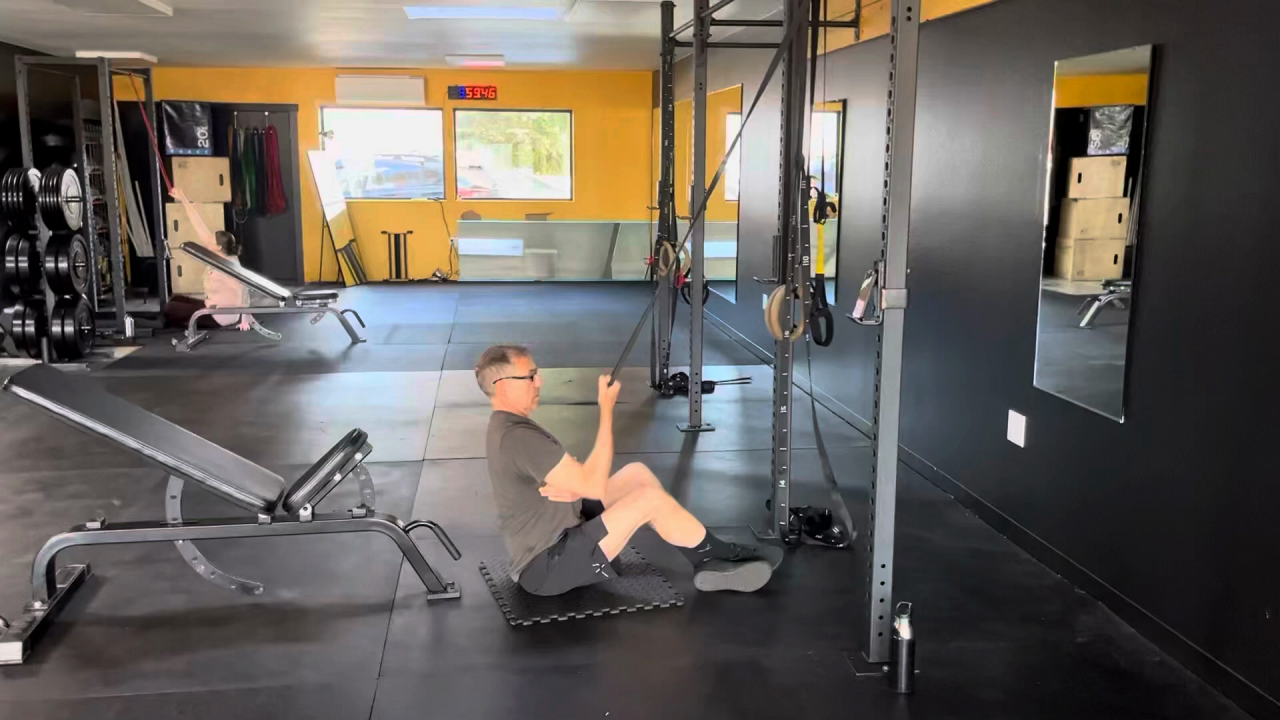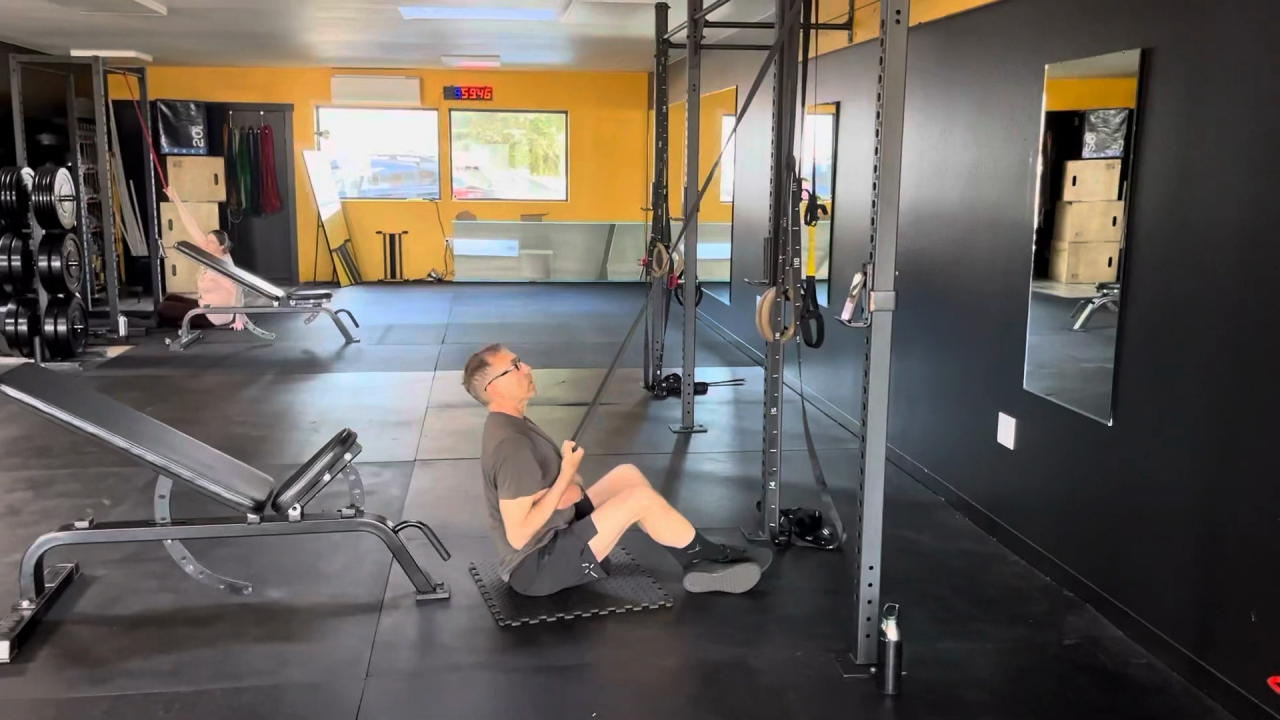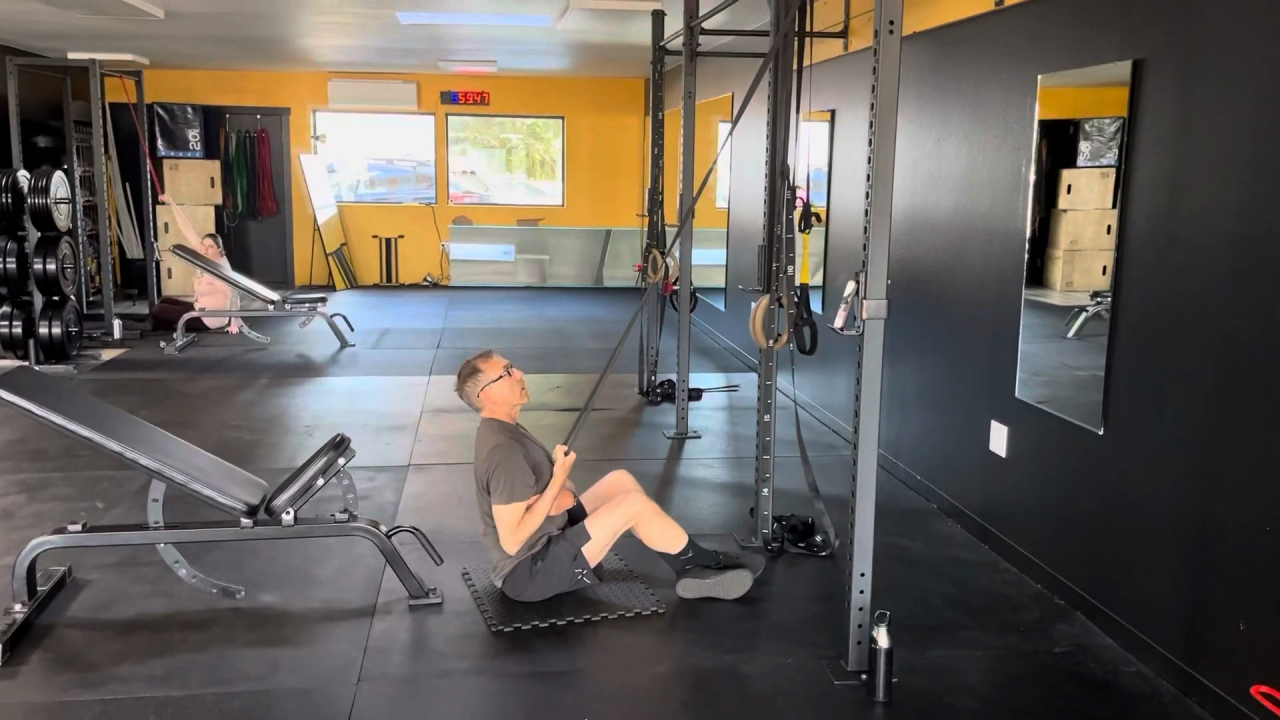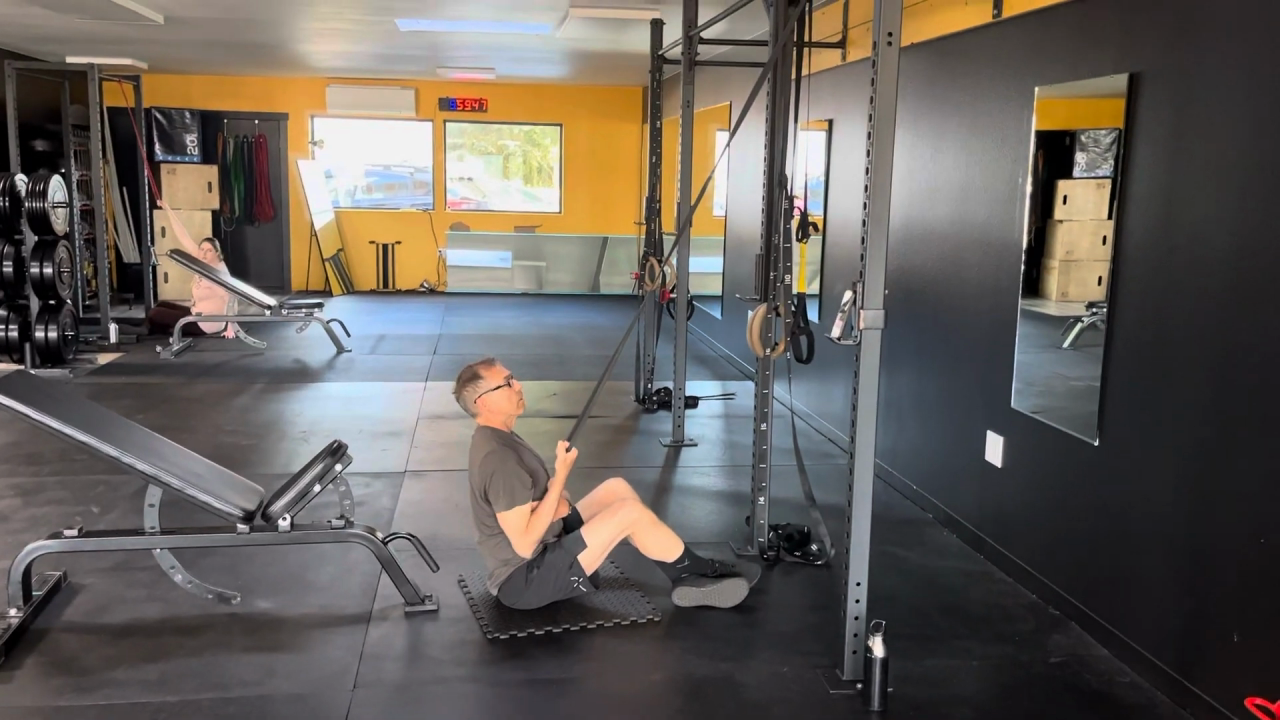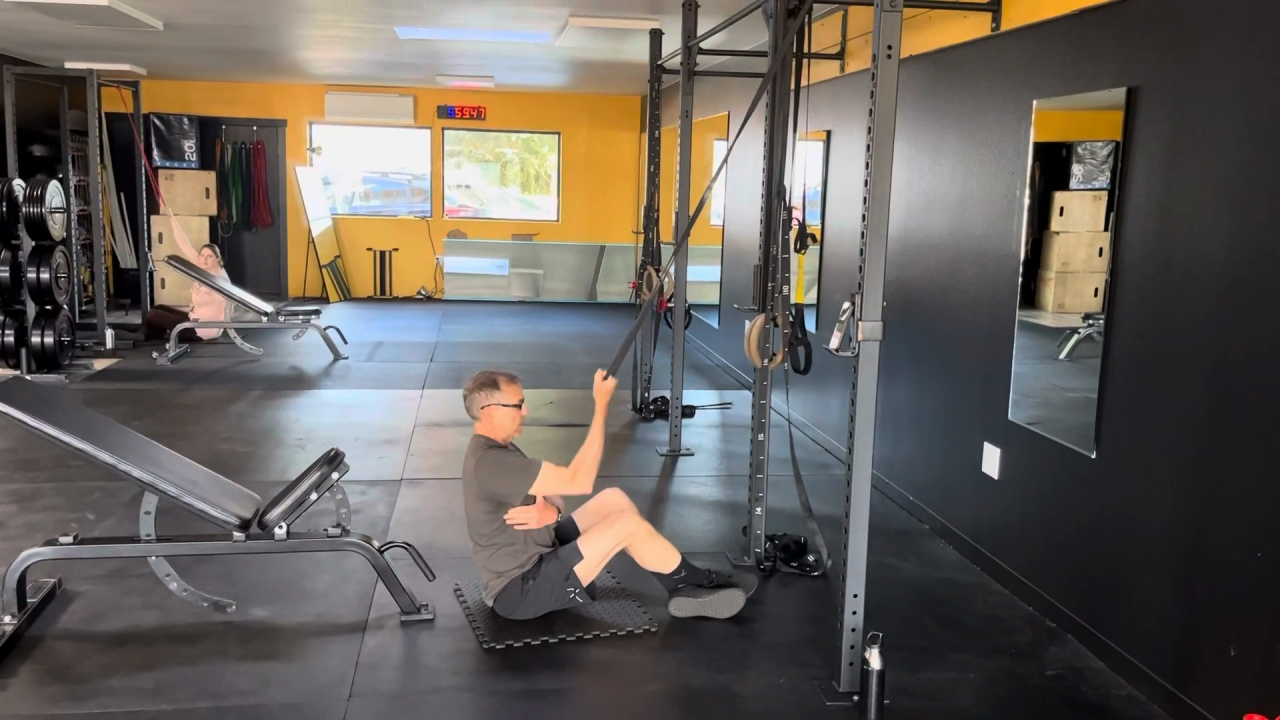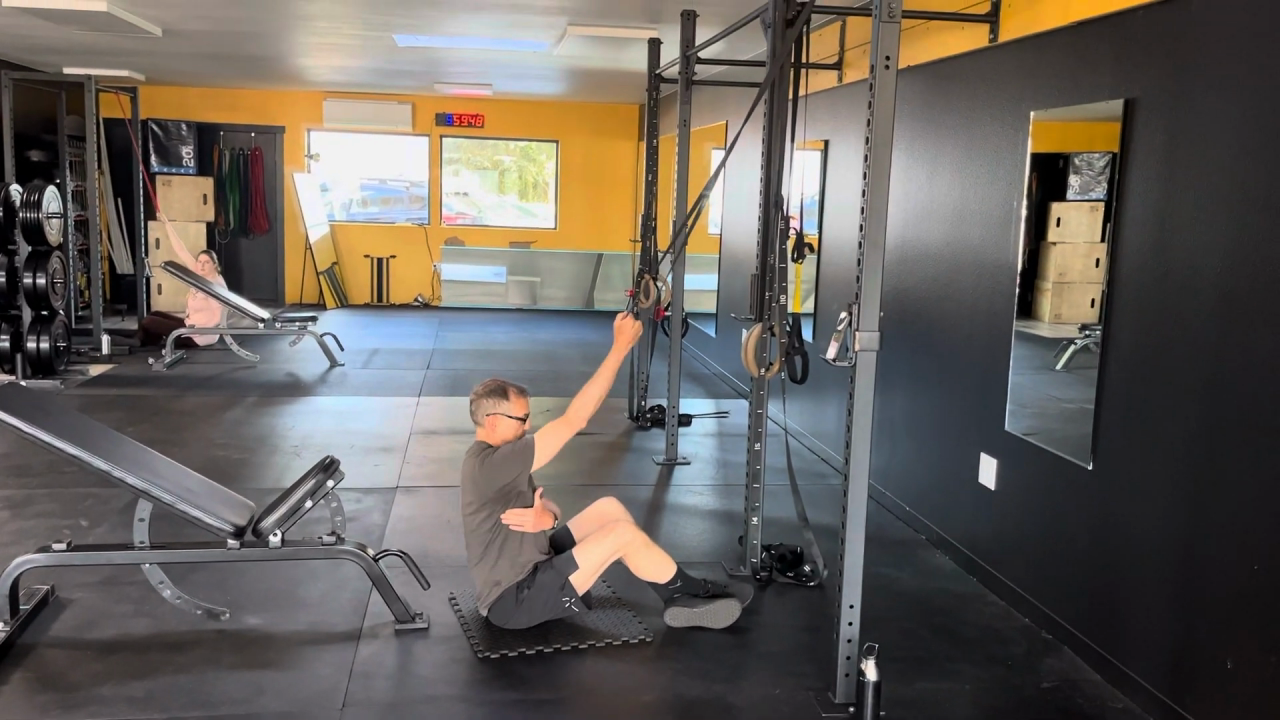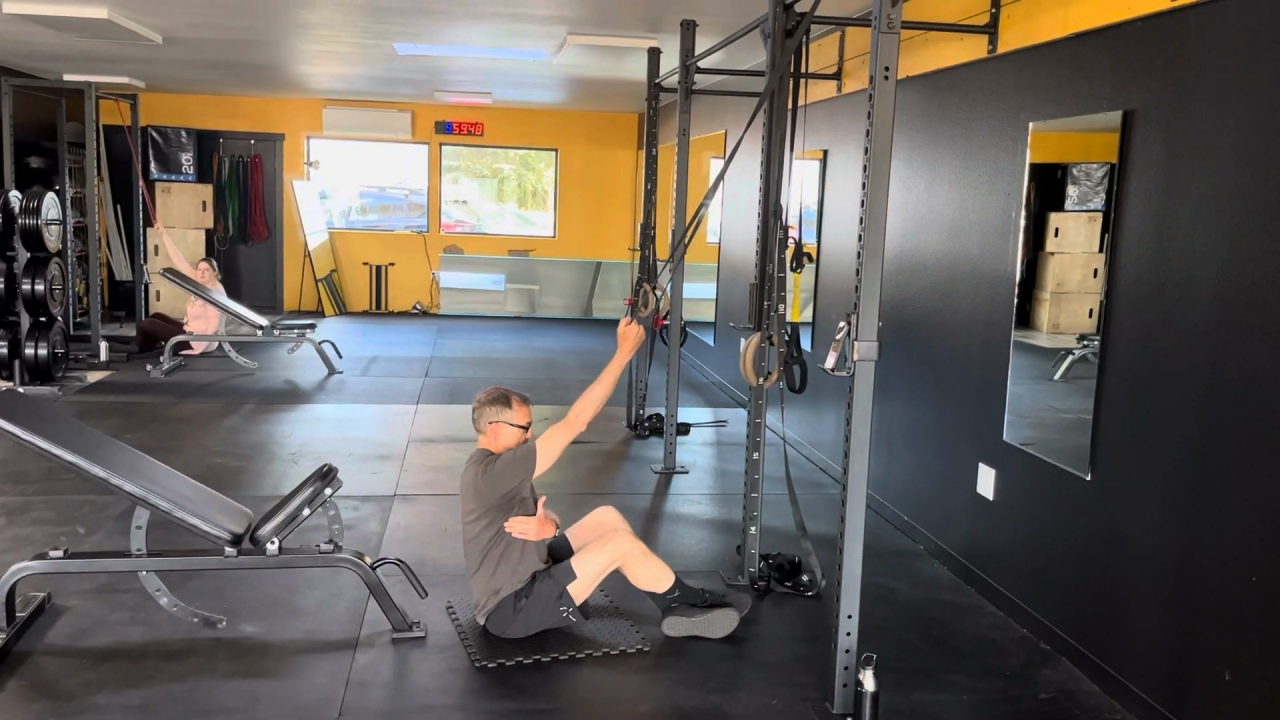
dt=0.4s
person 1, frame 1
left shoulder: (511, 426)
right shoulder: (516, 438)
left elbow: (569, 477)
right elbow: (598, 487)
left wrist: (575, 485)
right wrist: (605, 409)
left hip: (555, 538)
right hip: (546, 566)
left knee: (636, 473)
right knee: (650, 498)
left ankle: (713, 560)
right ankle: (725, 556)
person 1, frame 2
left shoulder: (514, 424)
right shoulder: (510, 445)
left elbow: (559, 480)
right elbow: (518, 536)
left wrist: (572, 490)
right wrist: (566, 479)
left hip: (553, 535)
right hip: (536, 567)
left knee: (626, 475)
right knee: (640, 498)
left ankle: (702, 562)
right ankle: (716, 557)
person 1, frame 3
left shoulder: (506, 430)
right shoulder: (503, 451)
left elbow: (552, 486)
right elbow: (511, 540)
left wrist: (565, 496)
right wrist: (559, 482)
left hip: (545, 541)
right hip: (529, 573)
left knee: (619, 481)
right knee: (634, 503)
left ankle: (694, 567)
right ankle: (708, 562)
person 1, frame 4
left shoulder: (501, 438)
right shoulder: (498, 458)
left elbow: (541, 491)
right elbow: (524, 545)
left wrist: (558, 504)
right wrist: (561, 475)
left hip: (537, 553)
right hip: (524, 580)
left knee: (615, 489)
right knee: (630, 512)
left ankle: (690, 577)
right ankle: (704, 571)
person 1, frame 5
left shoulder: (494, 450)
right shoulder: (492, 463)
left elbow: (552, 495)
right elbow: (580, 482)
left wrist: (550, 511)
right wrist: (601, 405)
left hip: (531, 560)
right hip: (519, 590)
left knee: (612, 499)
right knee: (627, 524)
left ankle: (685, 587)
right ankle: (701, 583)
person 1, frame 6
left shoulder: (493, 459)
right shoulder: (493, 465)
left elbow: (550, 508)
right elbow: (574, 420)
left wrist: (547, 518)
right wrist: (620, 347)
left hip: (527, 571)
right hip: (514, 601)
left knee: (608, 508)
right knee: (622, 533)
left ankle: (684, 596)
right ankle: (697, 593)
person 1, frame 7
left shoulder: (491, 466)
right shoulder: (495, 472)
left elbow: (544, 515)
right elbow: (574, 423)
left wrist: (549, 527)
right wrist: (624, 351)
left hip: (524, 581)
right hip: (512, 609)
left knee: (606, 517)
right knee: (621, 543)
left ankle: (681, 606)
right ankle: (694, 601)
